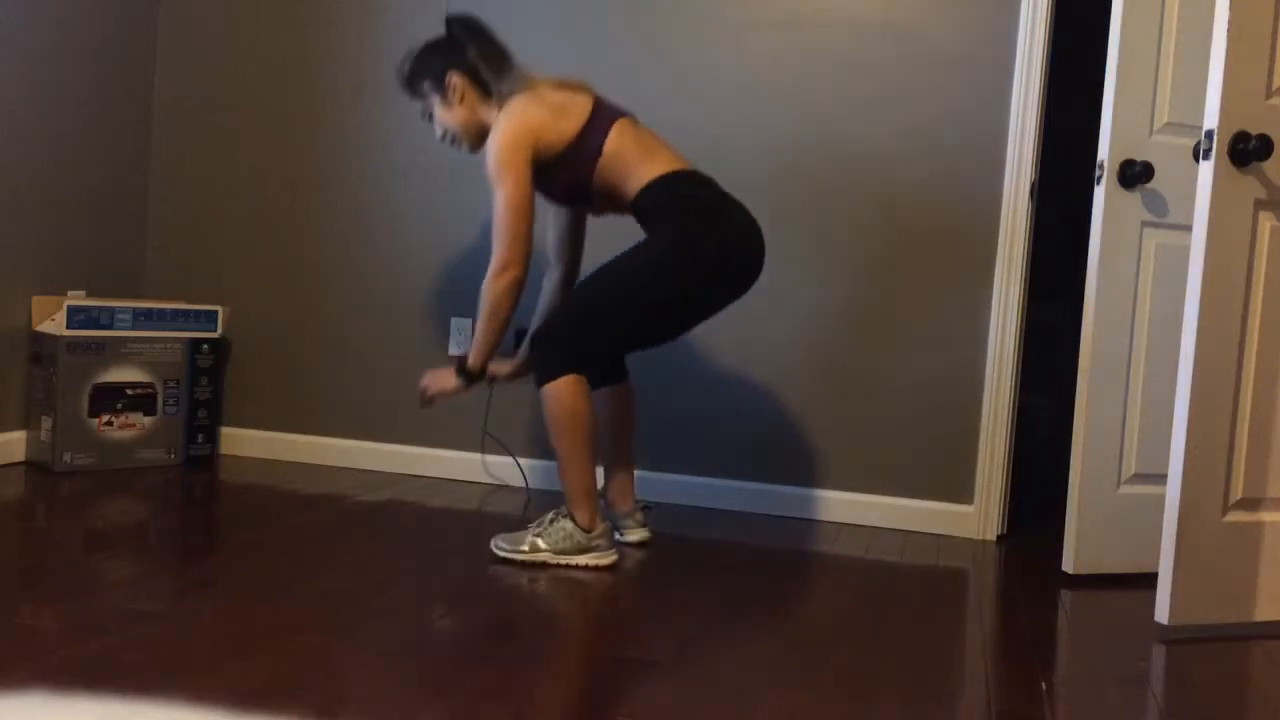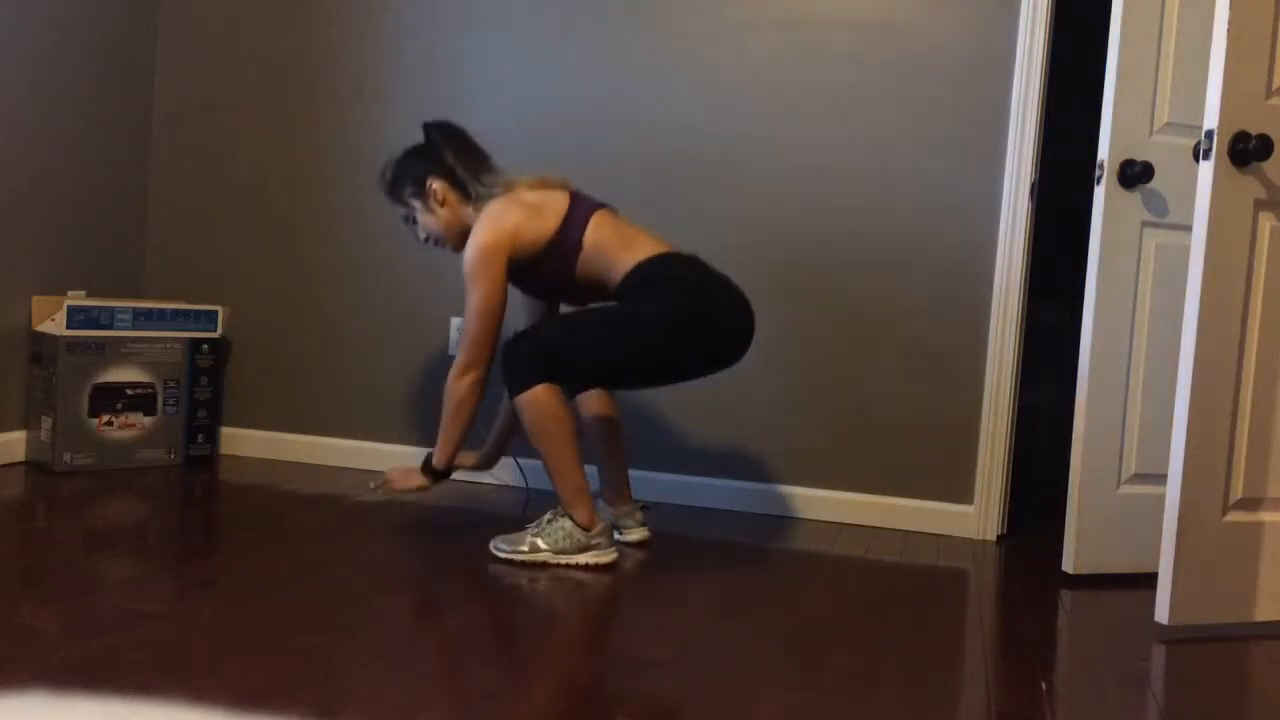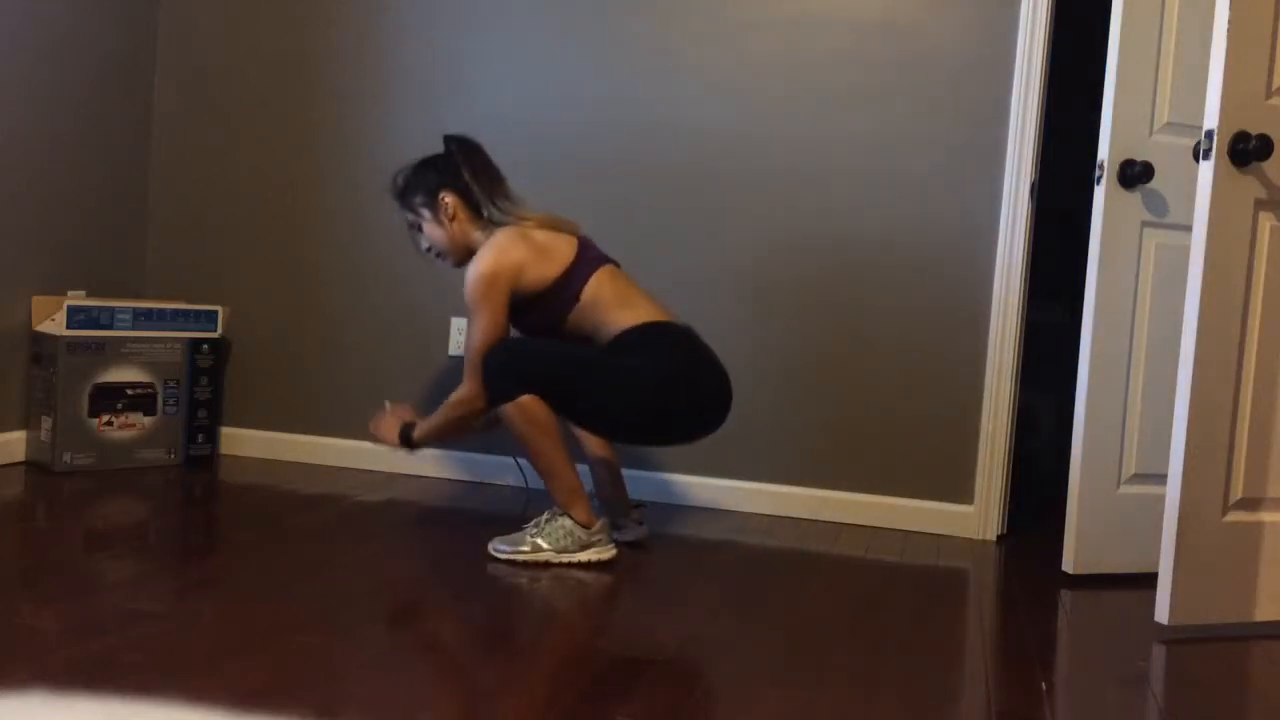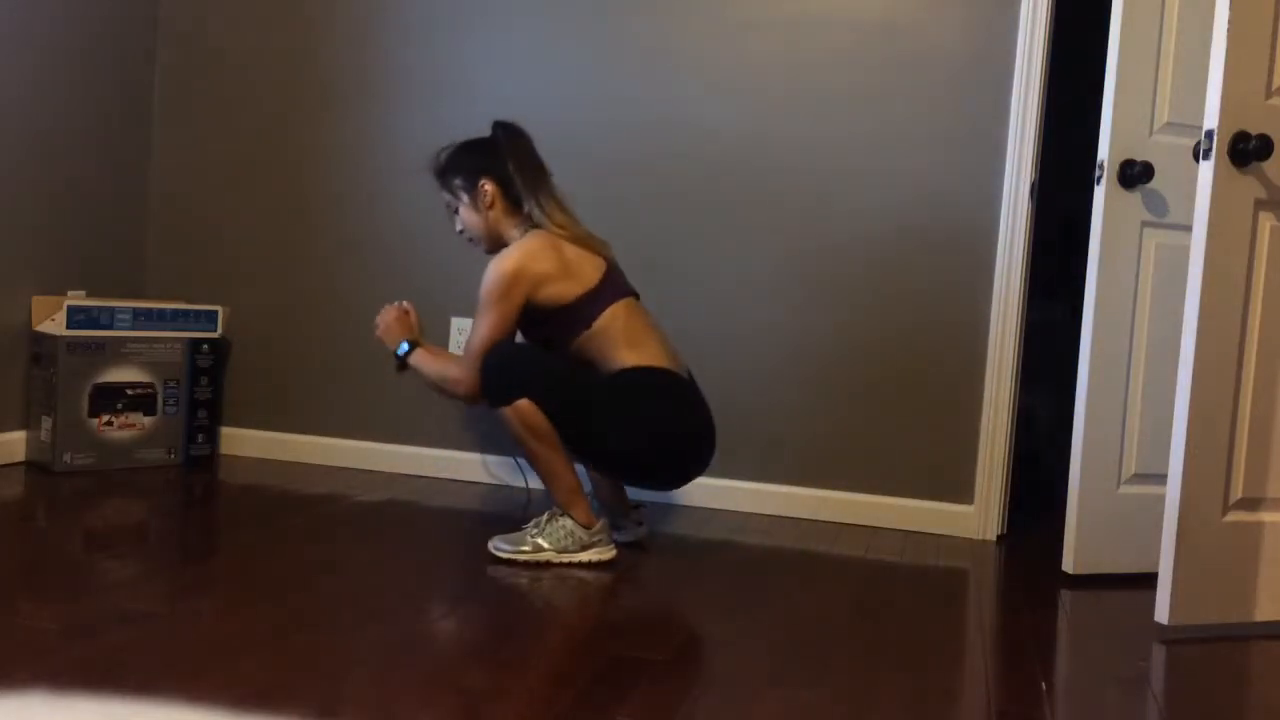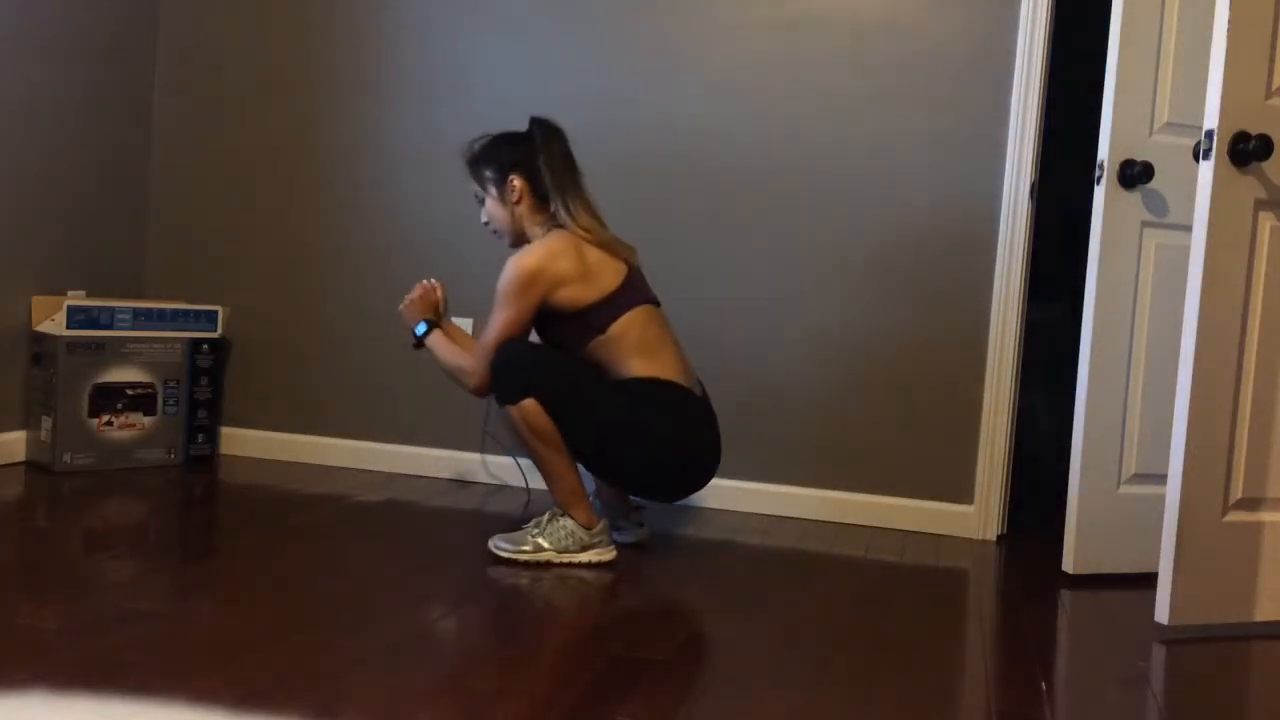
dt=0.4s
person 1, frame 1
left shoulder: (511, 128)
right shoulder: (544, 116)
left elbow: (507, 270)
right elbow: (562, 267)
left wrist: (471, 367)
right wrist: (525, 359)
left hip: (698, 235)
right hip: (721, 233)
left knee: (561, 347)
right knee: (590, 342)
left ankle: (583, 530)
right ankle: (622, 509)
person 1, frame 2
left shoulder: (489, 233)
right shoulder: (521, 211)
left elbow: (470, 368)
right elbow: (542, 363)
left wrist: (435, 465)
right wrist: (487, 454)
left hip: (688, 310)
right hip: (705, 305)
left knee: (528, 359)
right knee: (574, 354)
left ankle: (582, 528)
right ankle: (621, 509)
person 1, frame 3
left shoulder: (491, 262)
right shoulder: (526, 238)
left elbow: (477, 393)
left wrist: (412, 433)
right wrist: (429, 423)
left hip: (667, 381)
right hip: (684, 374)
left knee: (507, 367)
right knee: (559, 372)
left ankle: (580, 527)
right ankle: (616, 513)
person 1, frame 4
left shoulder: (516, 262)
right shoulder: (556, 243)
left elbow: (470, 382)
left wrist: (406, 347)
right wrist: (423, 343)
left hip: (658, 428)
right hip: (674, 417)
left knee: (505, 370)
right knee: (547, 377)
left ankle: (581, 528)
right ankle: (616, 513)
person 1, frame 5
left shoulder: (535, 260)
right shoulder: (578, 245)
left elbow: (480, 375)
left wrist: (425, 327)
right wrist: (443, 322)
left hip: (665, 440)
right hip: (682, 430)
left knee: (514, 366)
right knee: (542, 373)
left ankle: (581, 528)
right ankle: (618, 513)
